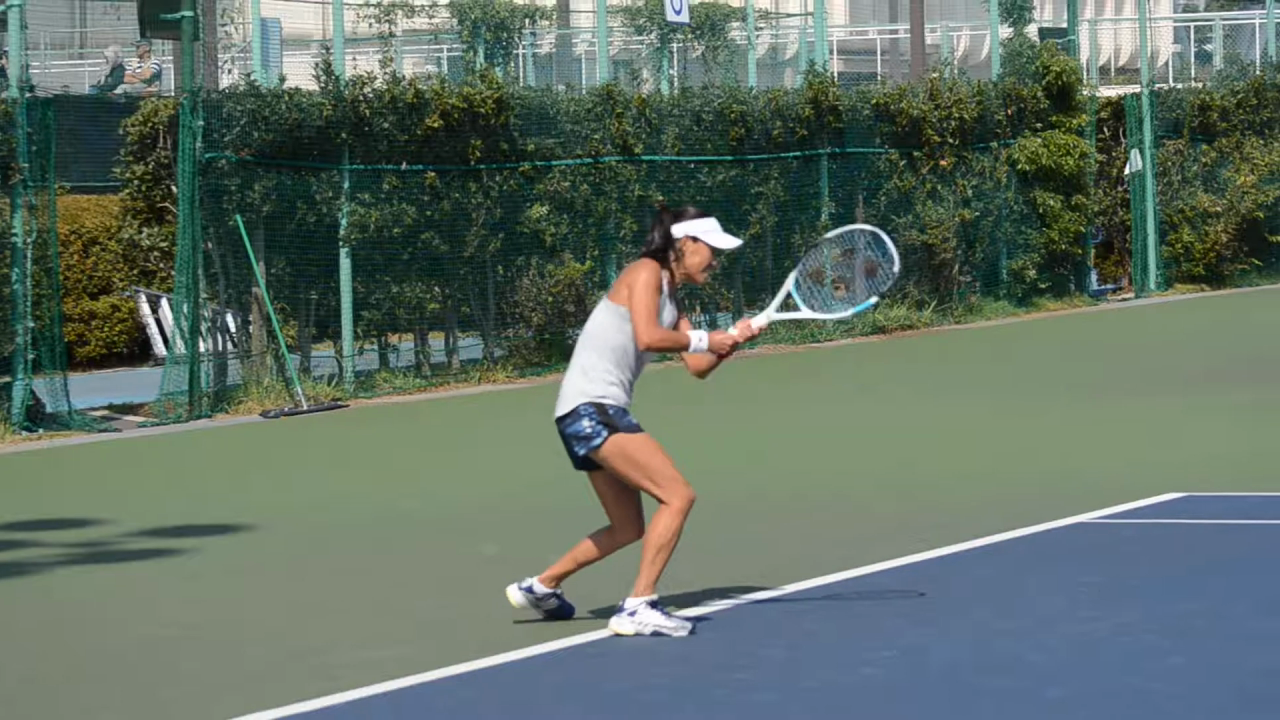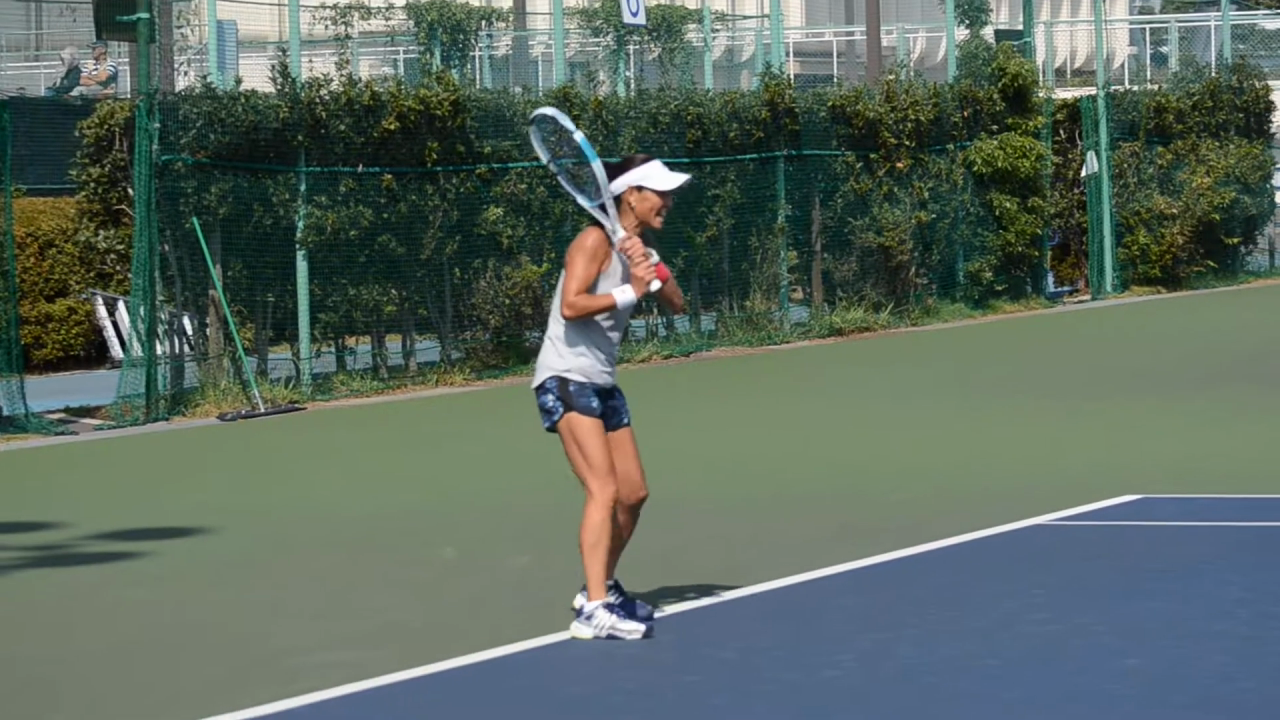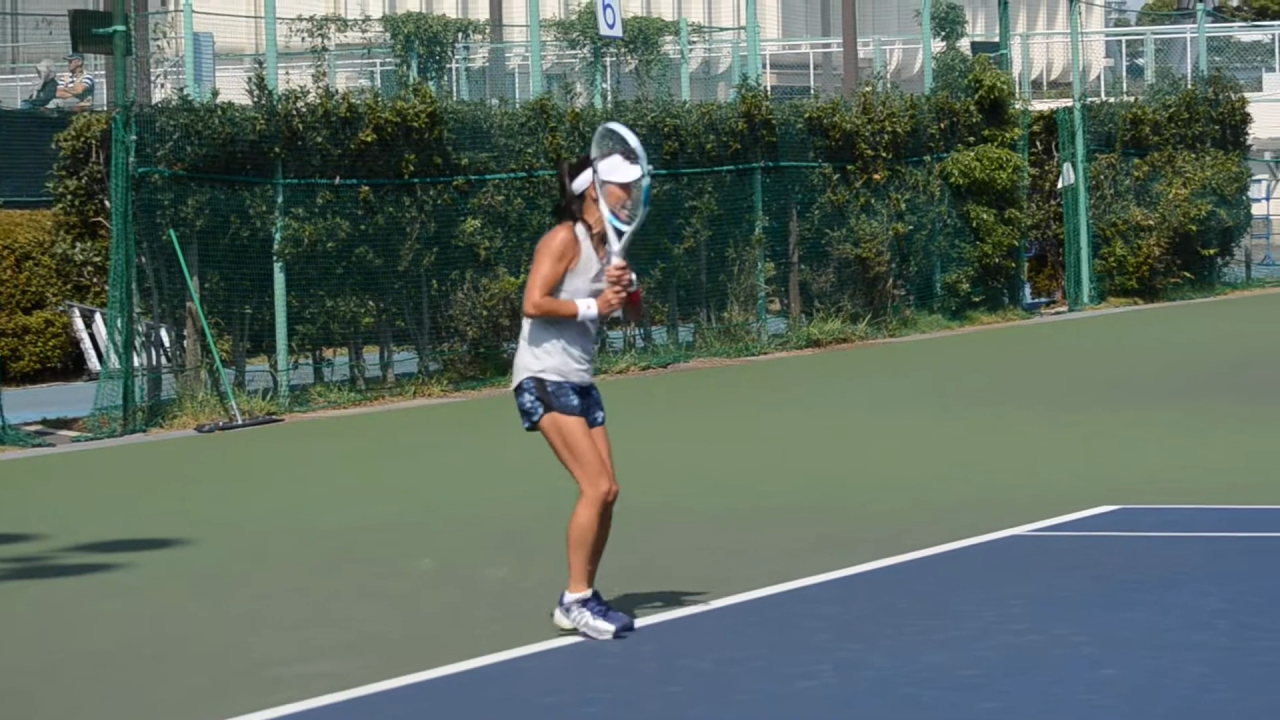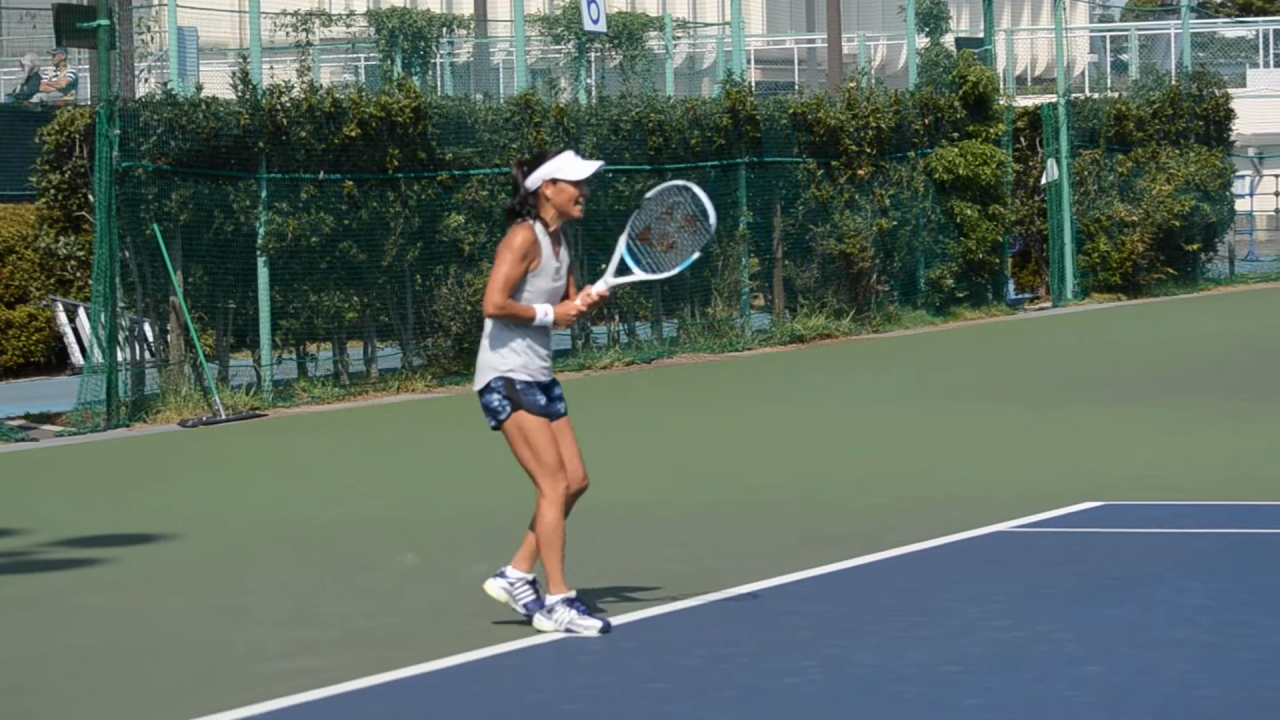
dt=0.3s
person 1, frame 1
left shoulder: (669, 295)
right shoulder: (645, 274)
left elbow: (697, 366)
right elbow: (647, 338)
left wrist: (731, 341)
right wrist: (705, 339)
left hip: (590, 413)
right hip: (591, 409)
left knee: (630, 528)
right knee: (678, 497)
left ankle: (540, 586)
right ankle: (638, 607)
person 1, frame 2
left shoulder: (638, 245)
right shoulder: (594, 239)
left elbow: (677, 303)
right elbow: (570, 305)
left wrist: (650, 266)
right wrist: (630, 292)
left hip: (602, 382)
right hip: (566, 380)
left knee: (634, 493)
right knee: (603, 491)
left ankle: (601, 588)
right ankle: (595, 610)
person 1, frame 3
left shoulder: (606, 242)
right shoulder: (563, 237)
left elbow: (634, 312)
right elbow: (533, 304)
left wrist: (625, 285)
right wrist: (595, 306)
left hip: (579, 380)
right hip: (544, 379)
left knee: (607, 492)
right knee: (596, 487)
left ankle: (584, 596)
right ankle: (576, 597)
person 1, frame 4
left shoulder: (559, 238)
right shoulder: (523, 235)
left elbow: (563, 309)
right elbow: (493, 304)
left wrist: (583, 302)
right wrist: (549, 314)
left hip: (539, 377)
right hip: (507, 377)
left knee: (575, 481)
right knee: (555, 485)
left ankle: (515, 576)
right ankle: (557, 601)
